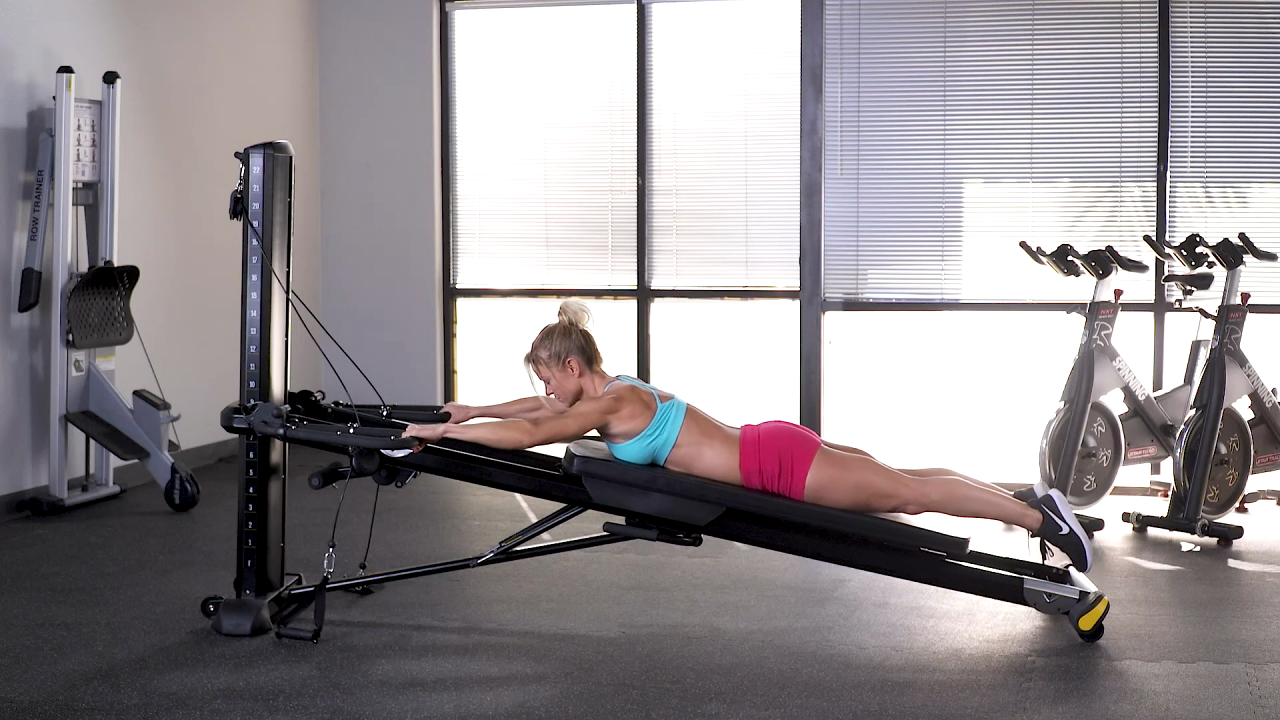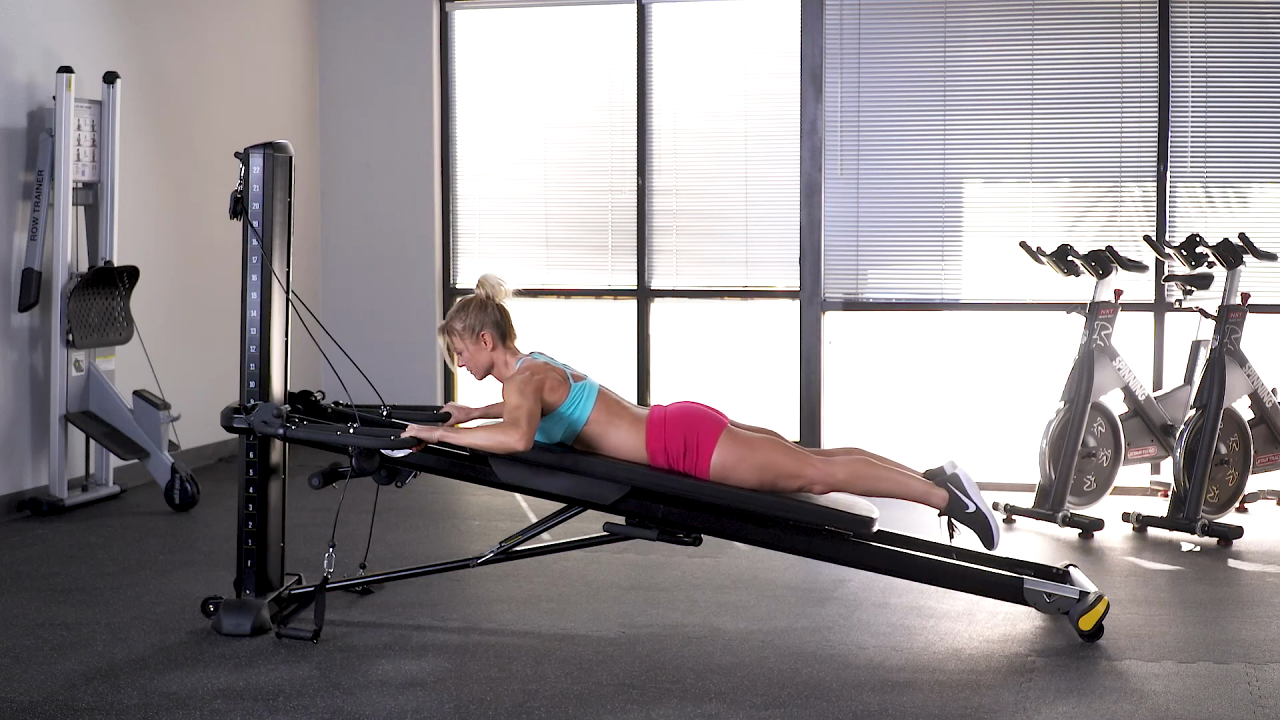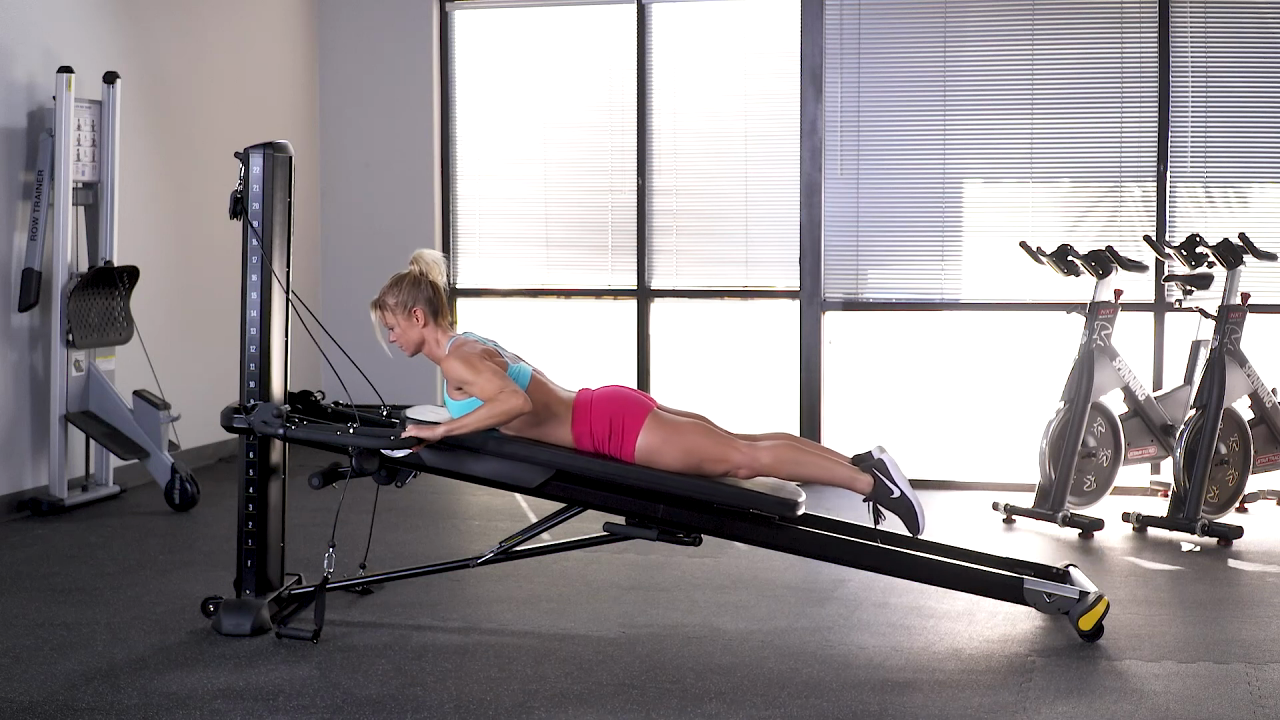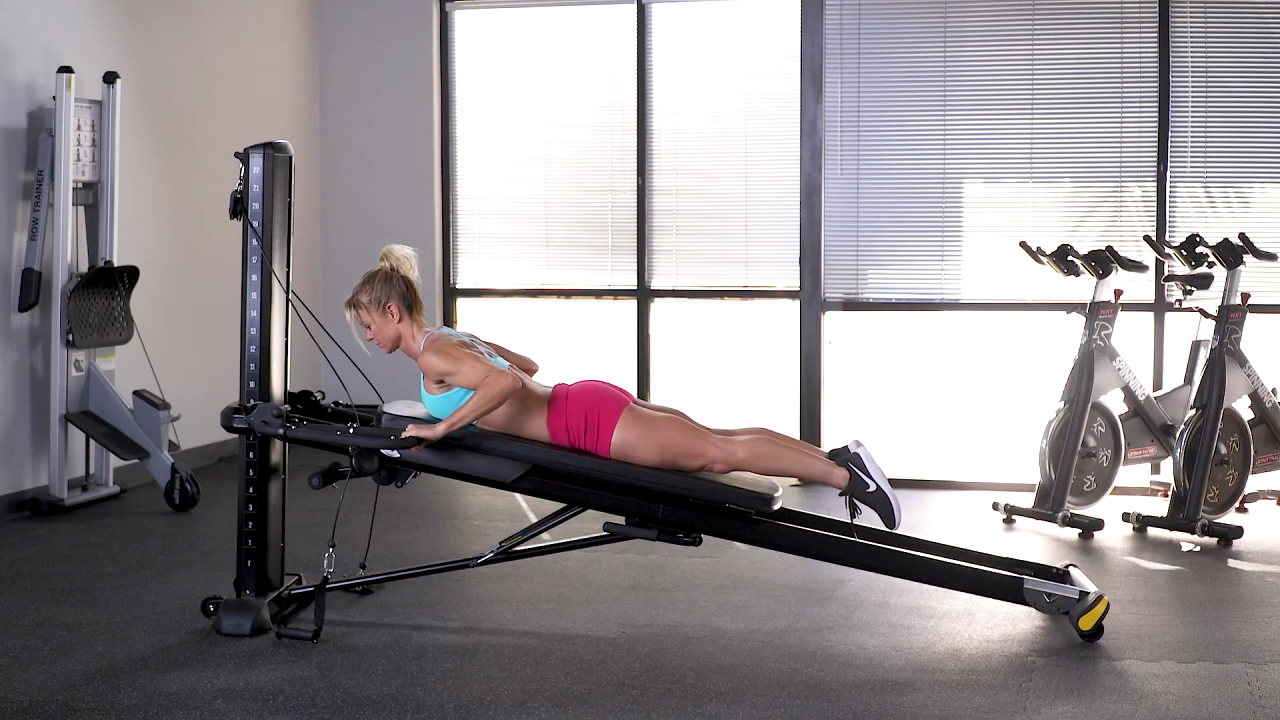
dt=0.7s
person 1, frame 1
left shoulder: (610, 405)
right shoulder: (611, 389)
left elbow: (527, 434)
right elbow: (542, 408)
left wrist: (442, 432)
right wrist: (473, 409)
left hip: (775, 463)
right hip: (774, 448)
left knee: (907, 495)
right knee: (904, 484)
left ankle: (1037, 518)
right ankle: (1027, 501)
person 1, frame 2
left shoulder: (520, 378)
right shoulder: (533, 364)
left elbow: (518, 439)
left wrist: (443, 434)
right wrist: (478, 412)
left hip: (683, 442)
right hip: (683, 428)
left knee: (816, 474)
right knee: (810, 461)
left ankle: (943, 496)
right ankle: (934, 478)
person 1, frame 3
left shoulder: (456, 358)
right shoulder: (470, 343)
left elbow: (517, 403)
left wrist: (442, 429)
right wrist: (466, 404)
left hip: (609, 426)
right hip: (612, 409)
left knee: (742, 460)
right knee: (742, 444)
left ankle: (869, 481)
right ankle: (862, 464)
person 1, frame 4
left shoulder: (432, 353)
right shoulder: (450, 338)
left elbow: (505, 382)
left wrist: (441, 427)
right wrist: (458, 398)
left hip: (586, 422)
right hip: (587, 405)
left knee: (717, 455)
right knee: (719, 438)
left ankle: (846, 475)
right ankle: (838, 459)
